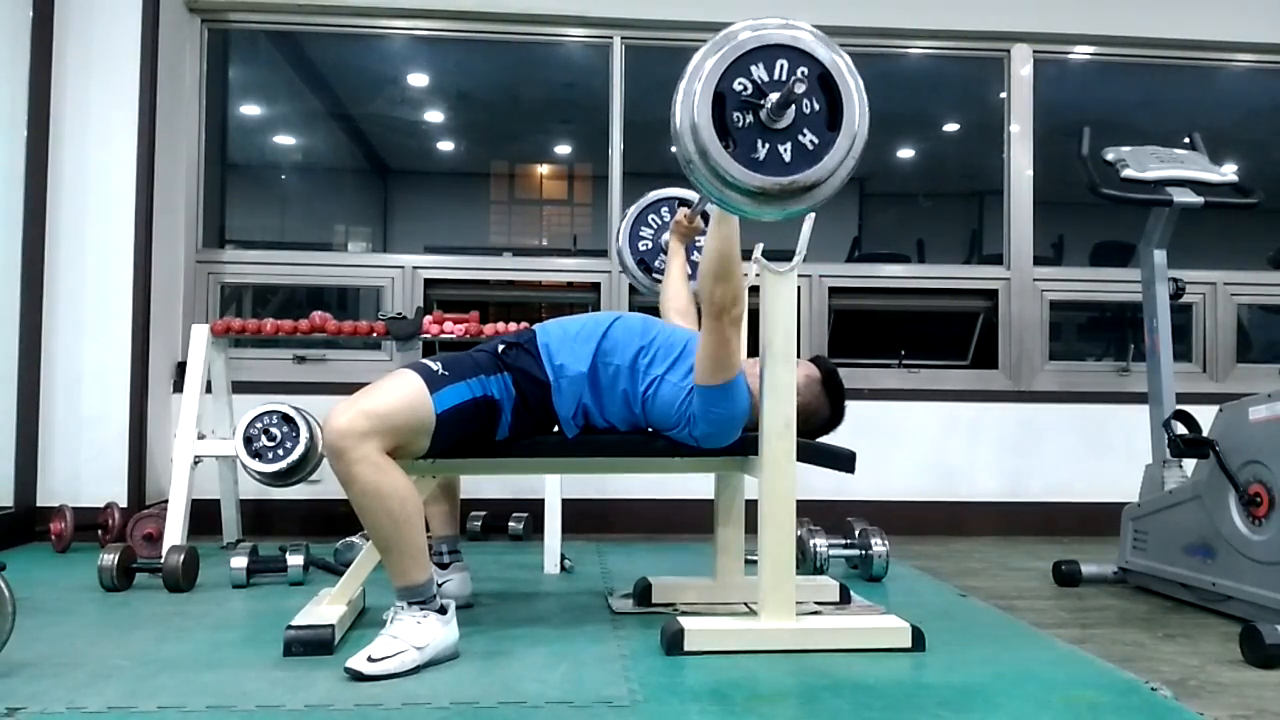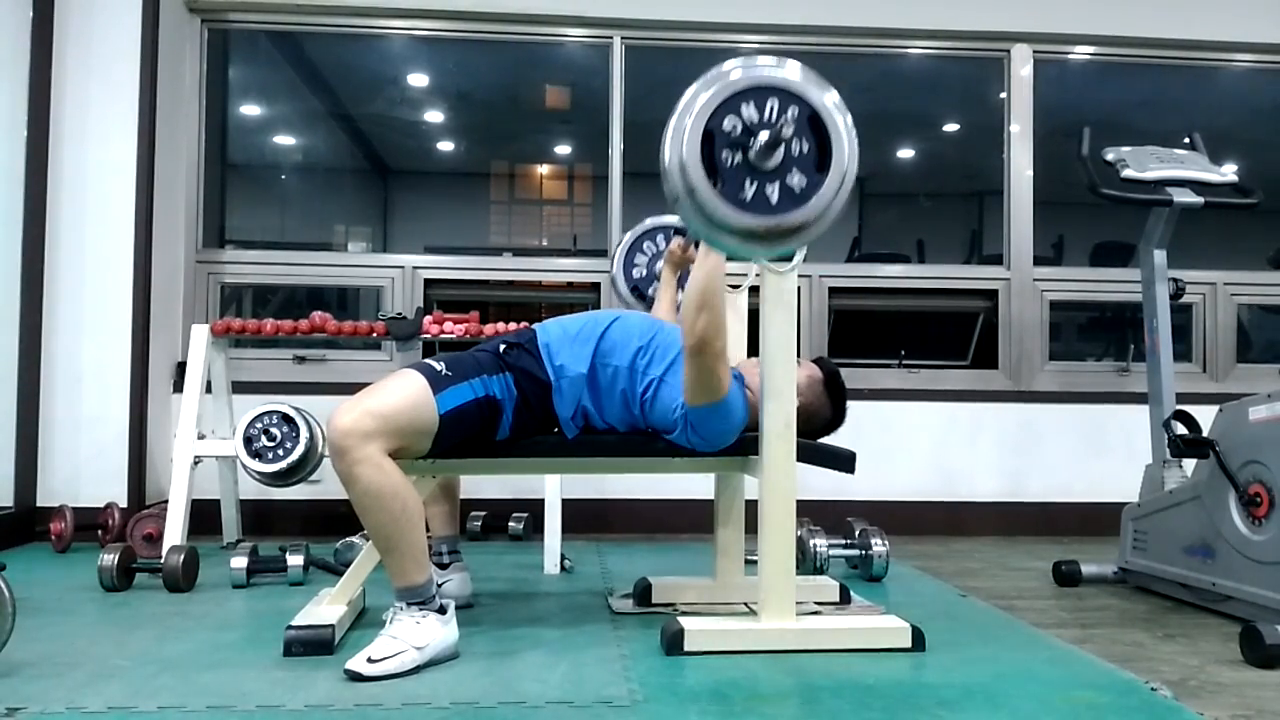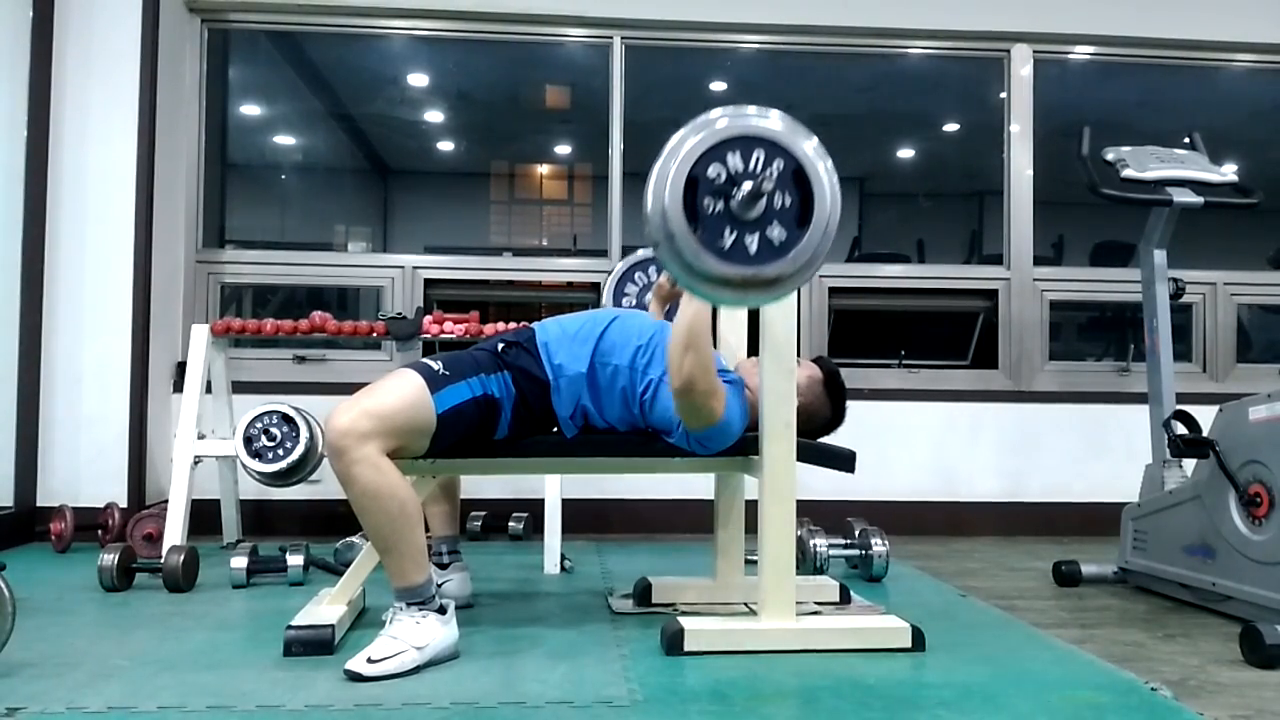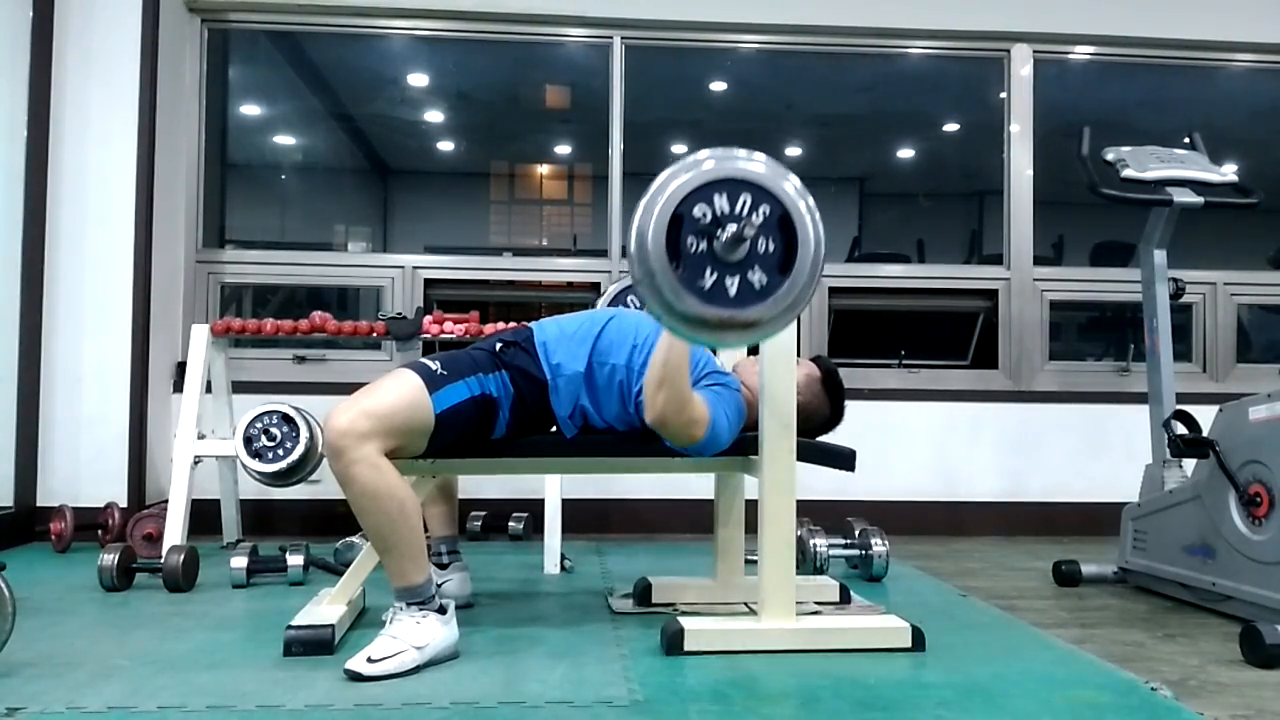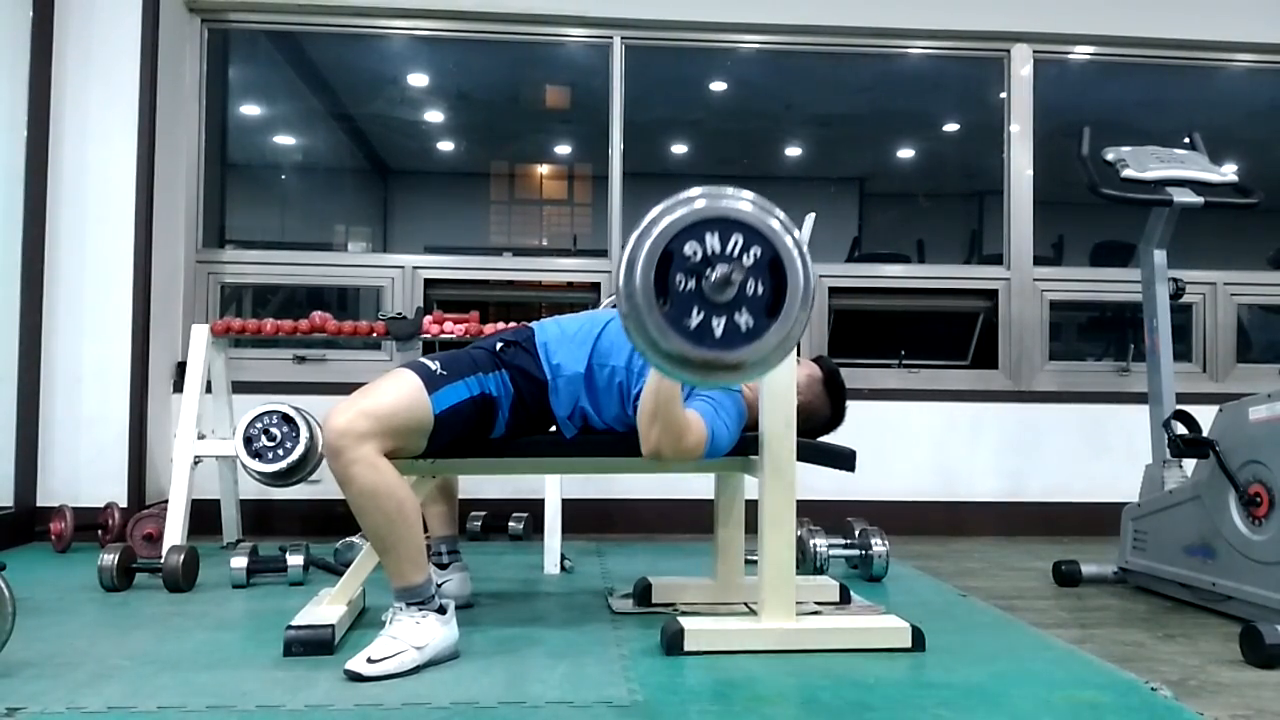
dt=0.2s
person 1, frame 1
left shoulder: (721, 414)
right shoulder: (721, 377)
left elbow: (721, 308)
right elbow: (675, 321)
right wrist: (677, 245)
left knee: (351, 430)
left ankle: (425, 614)
right ankle: (444, 568)
person 1, frame 2
left shoulder: (723, 412)
right shoulder: (732, 383)
left elbow: (700, 337)
right elbow: (662, 340)
left wrist: (714, 238)
right wrist: (672, 270)
left knee: (354, 431)
left ankle: (425, 614)
right ankle: (444, 568)
person 1, frame 3
left shoulder: (727, 410)
right shoulder: (729, 384)
left elbow: (684, 380)
right wrist: (663, 297)
left knee: (352, 431)
left ankle: (424, 614)
right ankle: (445, 569)
person 1, frame 4
left shoulder: (725, 406)
right shoulder: (726, 381)
left elbow: (663, 411)
left knee: (351, 431)
right knee: (402, 422)
left ankle: (423, 615)
right ankle: (444, 568)
person 1, frame 5
left shoulder: (724, 409)
right shoulder: (725, 381)
left elbow: (658, 438)
left knee: (349, 431)
left ankle: (421, 614)
right ankle: (444, 567)
